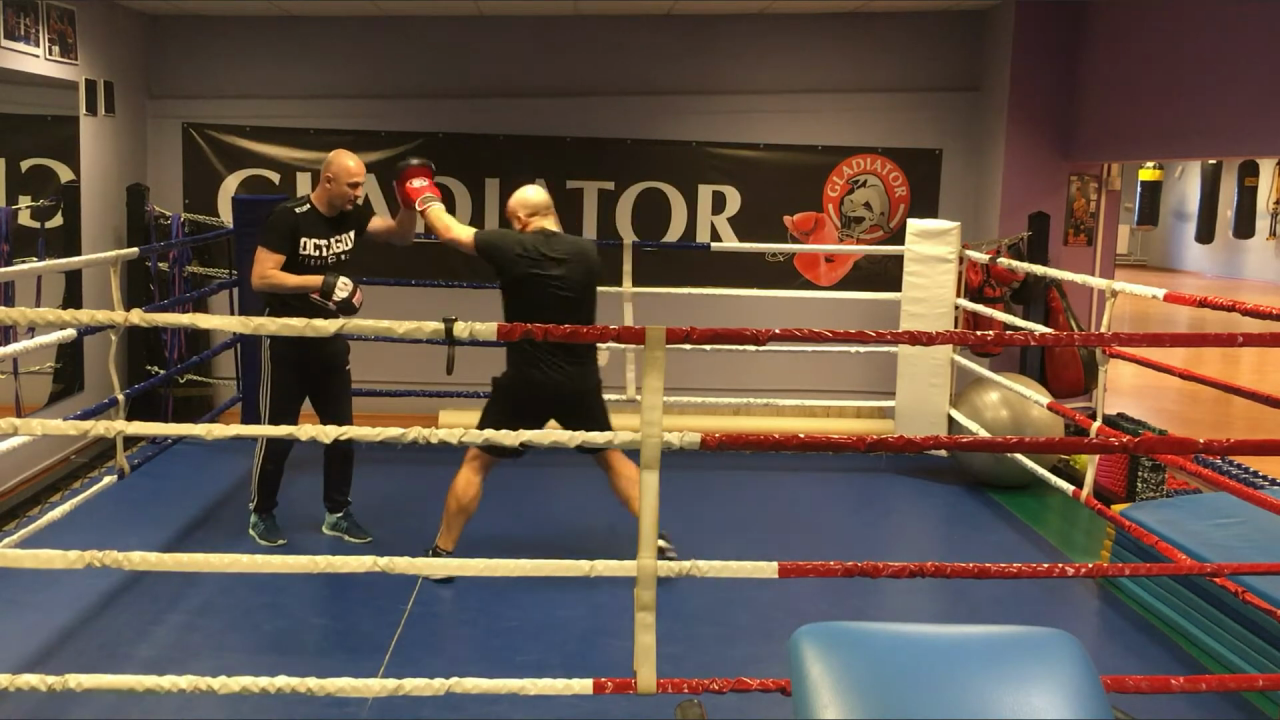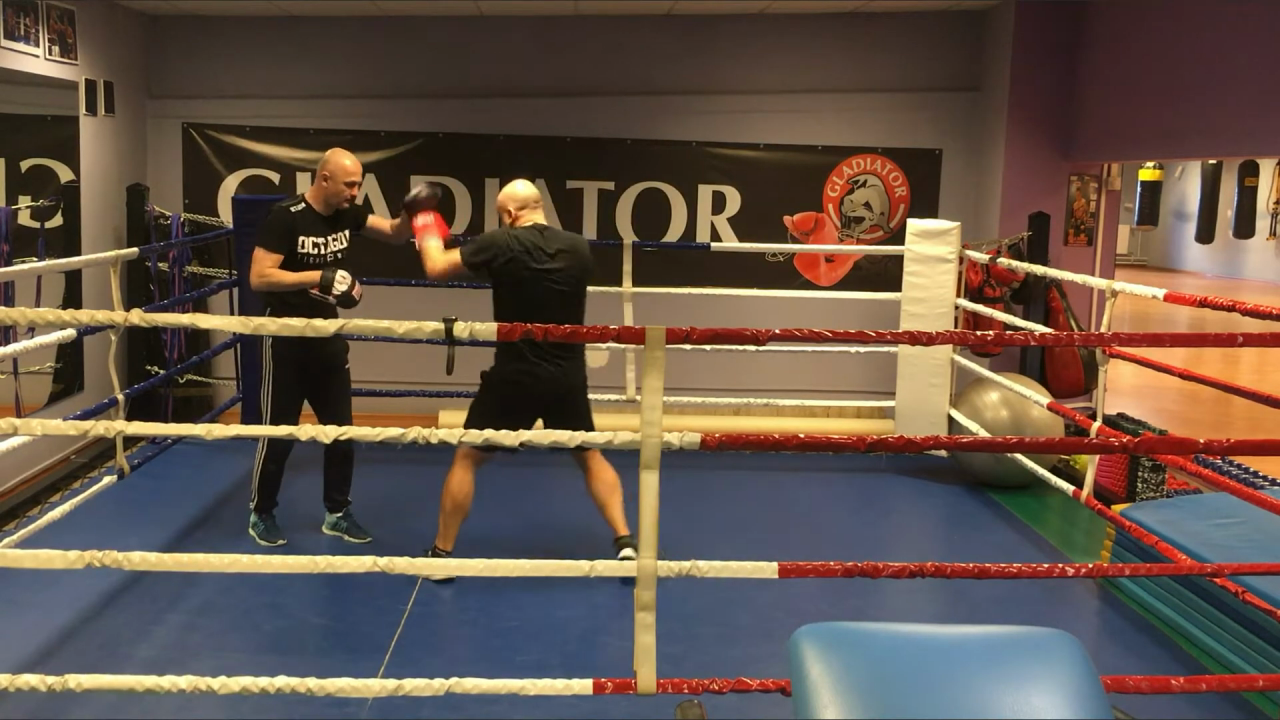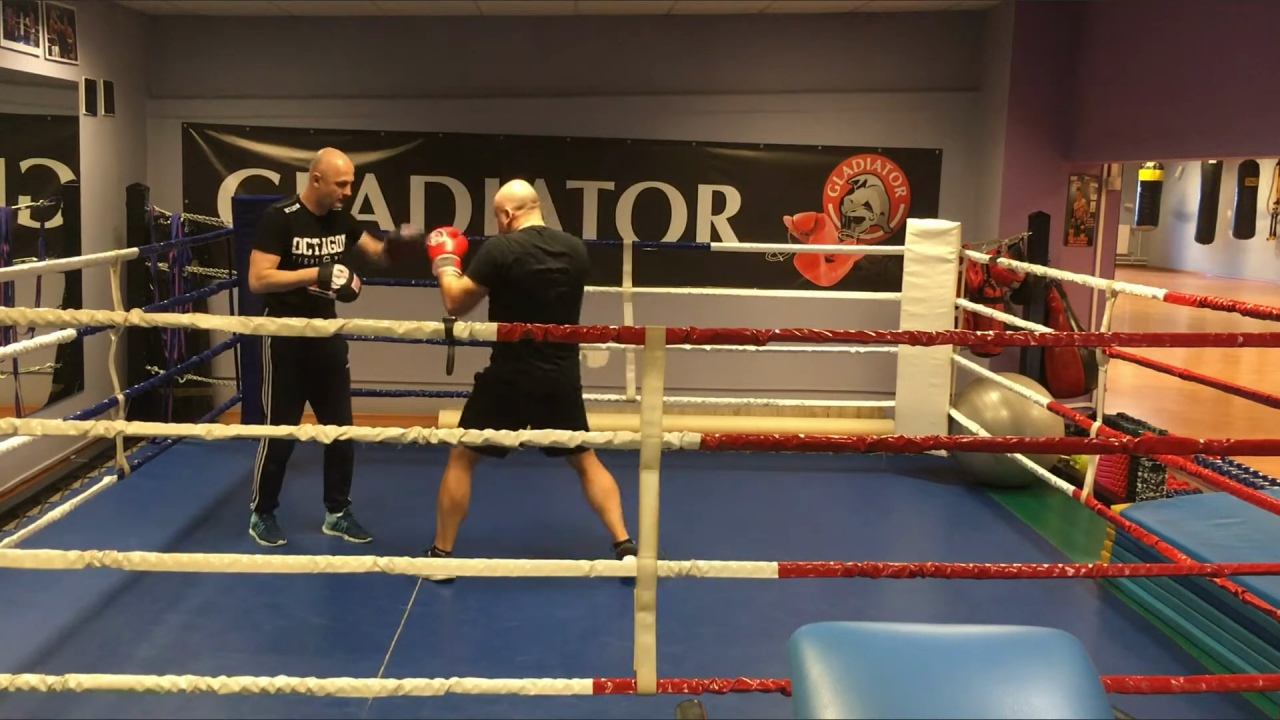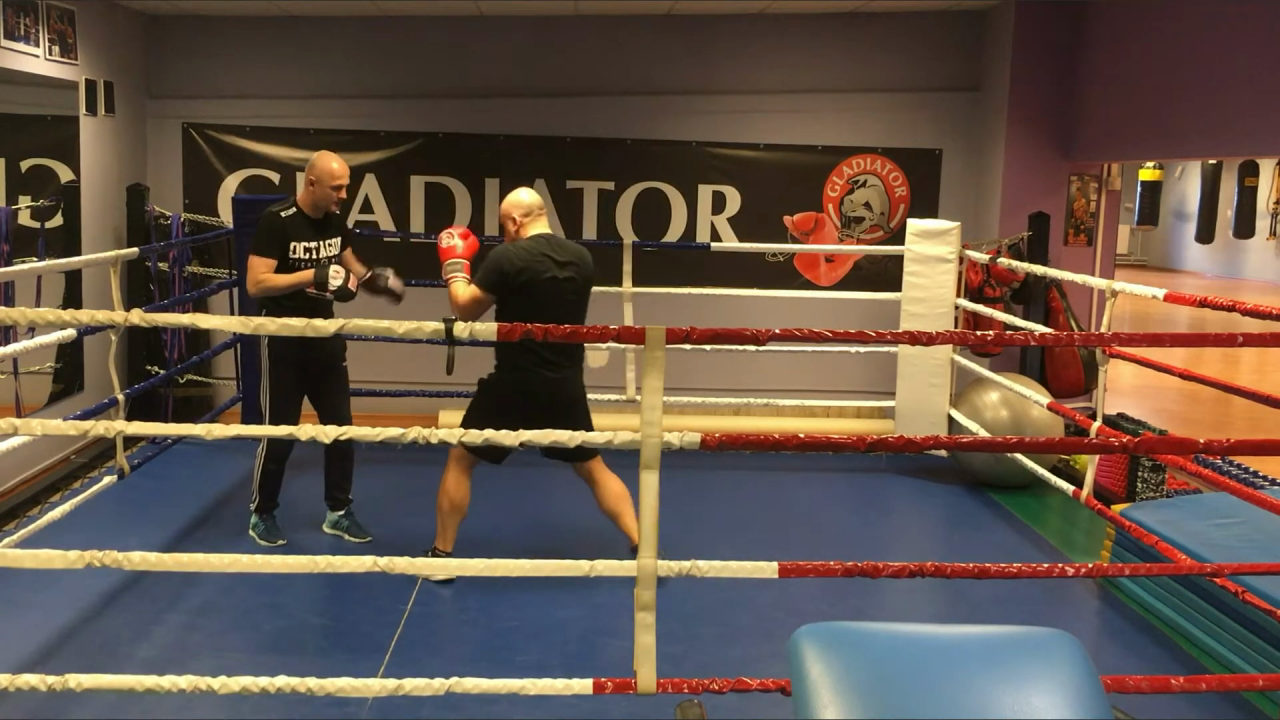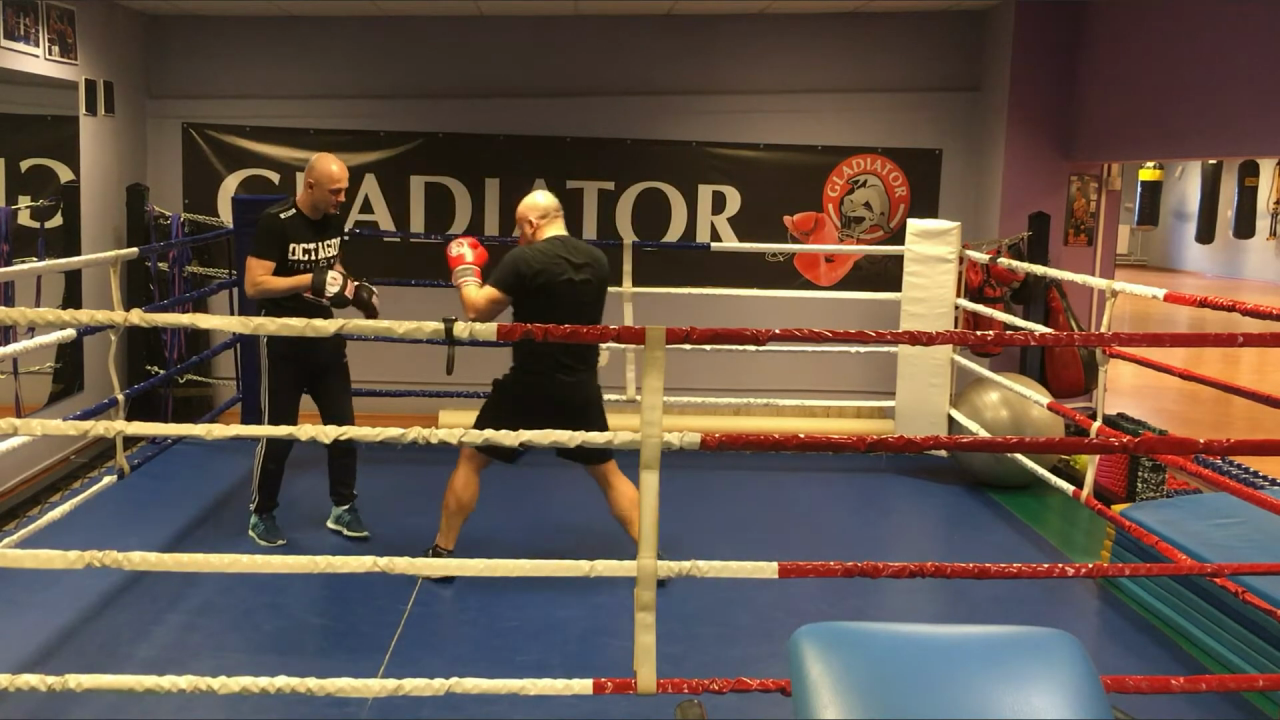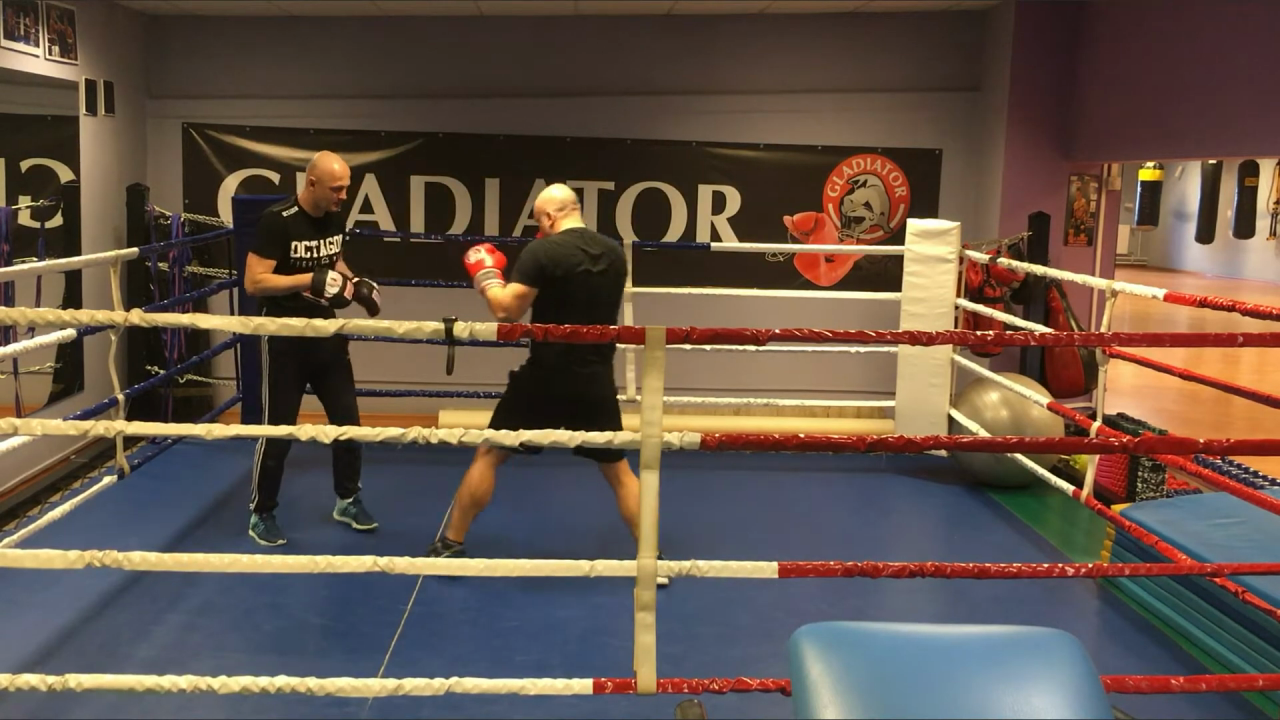
dt=0.1s
person 1, frame 1
left shoulder: (512, 247)
right shoulder: (588, 253)
left elbow: (449, 231)
left wrist: (424, 196)
left hip: (527, 381)
right hip: (581, 379)
left knee: (476, 463)
right knee: (611, 457)
left ankle: (442, 554)
right ankle: (653, 540)
person 1, frame 2
left shoulder: (501, 245)
right shoulder: (579, 247)
left elbow: (436, 268)
left wrist: (427, 232)
left hip: (514, 377)
right hip: (567, 377)
left knee: (466, 460)
right knee: (590, 458)
left ankle: (442, 555)
right ankle: (625, 542)
person 1, frame 3
left shoulder: (499, 249)
right shoulder: (576, 250)
left elbow: (456, 304)
left wrist: (444, 259)
left hip: (510, 378)
right hip: (563, 378)
left knee: (461, 460)
right knee: (585, 462)
left ankle: (441, 556)
right ankle: (626, 547)
person 1, frame 4
left shoulder: (506, 257)
right shoulder: (582, 258)
left elbow: (464, 310)
left wrist: (454, 263)
left hip: (514, 383)
right hip: (566, 385)
left knee: (460, 461)
right knee: (593, 468)
left ankle: (442, 555)
right ankle: (641, 551)
person 1, frame 5
left shoulder: (522, 258)
right shoulder: (597, 260)
left elbow: (479, 312)
left wrist: (464, 270)
left hip: (529, 383)
right hip: (580, 386)
left knee: (471, 460)
right knee: (608, 470)
left ankle: (443, 553)
person 1, frame 6
left shoulder: (542, 252)
right shoulder: (615, 253)
left elbow: (507, 311)
left wrist: (485, 273)
left hip: (546, 377)
right hip: (596, 381)
left knee: (489, 455)
right knee: (618, 470)
left ankle: (451, 545)
person 2, frame 1
left shoulder: (350, 215)
right shoulder: (288, 218)
left elbow: (400, 234)
right elbow: (261, 278)
left wrist: (410, 204)
right wrist: (321, 282)
left hip: (330, 340)
right hip: (286, 342)
left knee: (341, 431)
right knee: (278, 433)
left ankle: (337, 512)
right ankle: (262, 514)
person 2, frame 2
left shoulder: (347, 214)
right shoulder: (285, 216)
left elbow: (396, 233)
right elbow: (259, 277)
left wrist: (413, 214)
right wrist: (318, 277)
left hip: (328, 339)
right hip: (286, 341)
left knee: (341, 431)
right knee: (280, 433)
left ankle: (337, 512)
right ankle: (261, 514)
person 2, frame 3
left shoulder: (340, 218)
right shoulder: (280, 218)
left elbow: (375, 252)
right elbow: (258, 279)
right wrist: (317, 274)
left hip: (328, 339)
right hip: (286, 343)
left knee: (341, 431)
right knee: (281, 434)
left ankle: (337, 513)
right ankle: (262, 514)
person 2, frame 4
left shoulder: (335, 220)
right shoulder: (276, 221)
left elbow: (350, 266)
right elbow: (255, 284)
left wrist: (374, 279)
right wrist: (312, 276)
left hip: (326, 338)
right hip: (284, 343)
left knee: (340, 429)
right knee: (280, 434)
left ankle: (338, 512)
right ankle: (262, 514)
person 2, frame 5
left shoulder: (334, 220)
right shoulder: (276, 223)
right elbow: (253, 285)
left wrist: (354, 288)
right wrist: (310, 280)
left hip: (325, 337)
right hip: (283, 342)
left knee: (343, 425)
right knee: (279, 433)
left ankle: (342, 508)
right ankle: (261, 514)
person 2, frame 6
left shoulder: (335, 217)
right shoulder: (277, 221)
right elbow: (253, 282)
left wrist: (355, 284)
right wrist: (310, 280)
left hip: (327, 334)
right hip: (285, 340)
left knee: (347, 421)
right knee: (278, 432)
left ankle: (347, 500)
right ankle: (261, 514)
